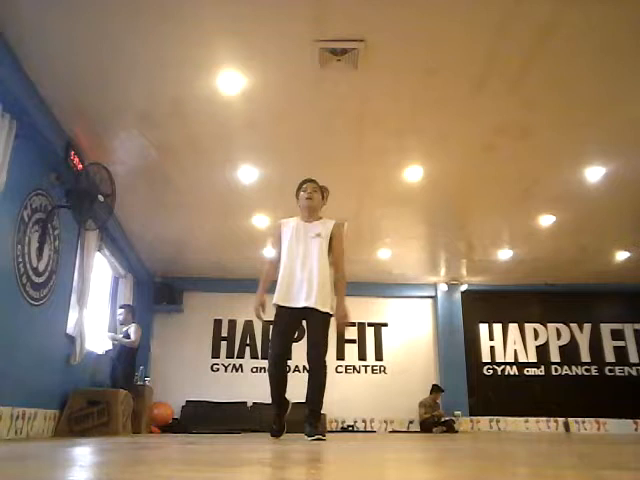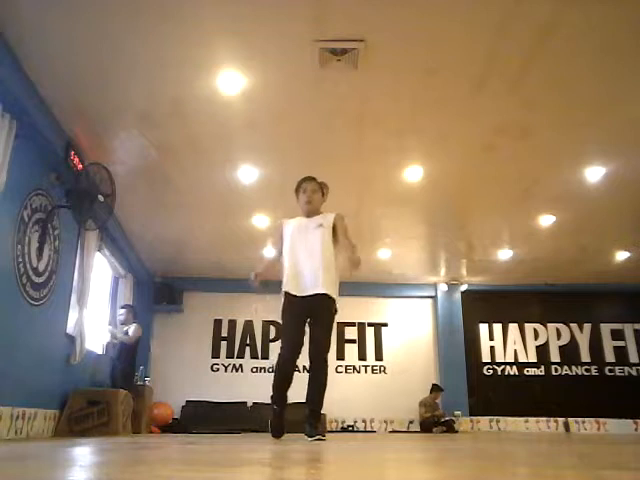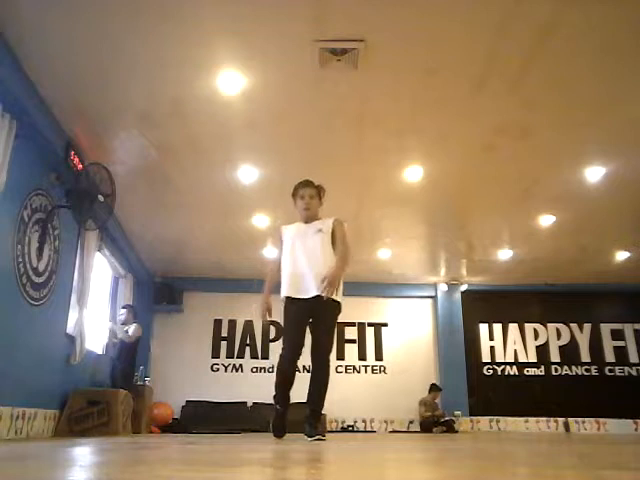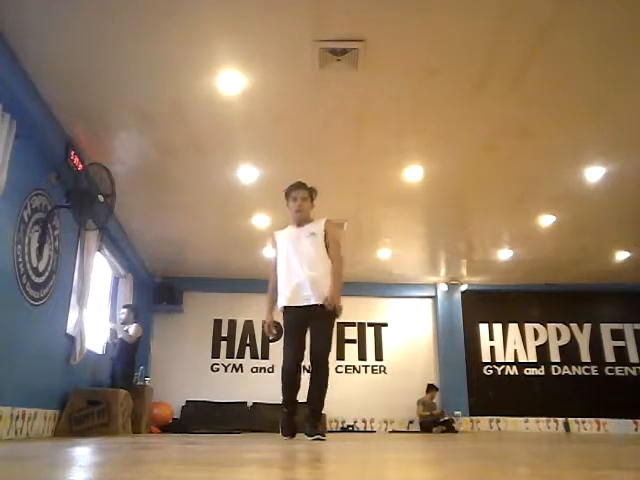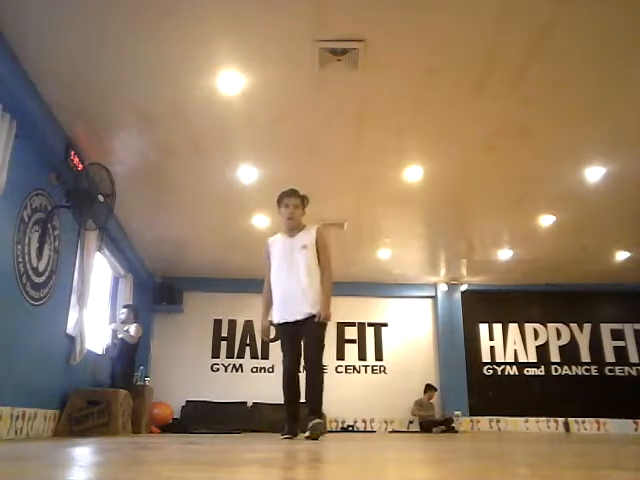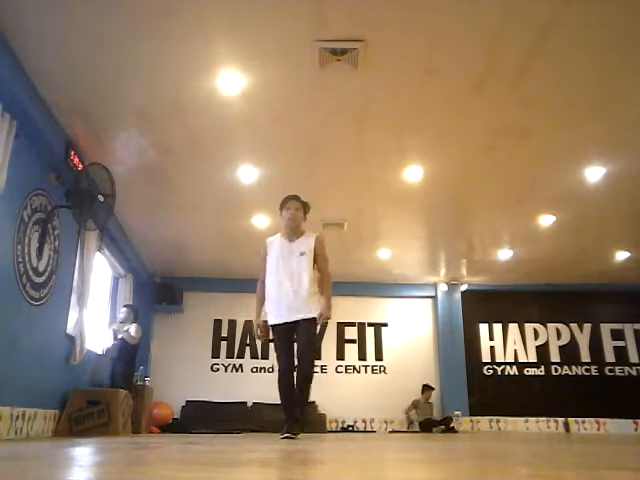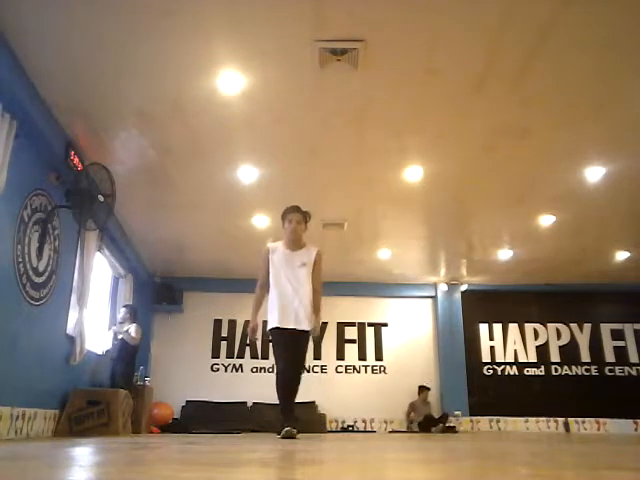
dt=0.3s
person 1, frame 1
left shoulder: (332, 227)
right shoulder: (284, 226)
left elbow: (338, 265)
right elbow: (273, 262)
left wrist: (341, 302)
right wrist: (261, 293)
left hip: (319, 301)
right hip: (287, 300)
left knee: (316, 360)
right knee: (277, 356)
left ankle: (313, 422)
right ankle: (280, 409)
person 1, frame 2
left shoulder: (333, 220)
right shoulder: (286, 225)
left elbow: (345, 242)
right elbow: (276, 255)
left wrist: (353, 255)
right wrist: (261, 271)
left hip: (324, 292)
right hip: (294, 291)
left knee: (319, 356)
right knee: (289, 350)
left ankle: (313, 421)
right ankle: (278, 404)
person 1, frame 3
left shoulder: (333, 225)
right shoulder: (286, 231)
left elbow: (343, 252)
right elbow: (277, 265)
left wrist: (335, 273)
right wrist: (265, 296)
left hip: (326, 296)
right hip: (295, 295)
left knee: (321, 358)
right knee: (290, 352)
left ankle: (313, 421)
right ankle: (280, 407)
person 1, frame 4
left shoulder: (325, 226)
right shoulder: (280, 236)
left elbow: (337, 258)
right elbow: (275, 274)
left wrist: (336, 290)
right wrist: (269, 311)
left hip: (323, 300)
right hip: (293, 302)
left knee: (320, 360)
right knee: (291, 359)
left ankle: (314, 421)
right ankle: (289, 414)
person 1, frame 5
left shoulder: (315, 234)
right shoulder: (272, 243)
left elbow: (326, 270)
right elbow: (269, 282)
left wrist: (326, 304)
right wrist: (265, 316)
left hip: (313, 310)
right hip: (285, 313)
left knee: (313, 361)
right knee: (290, 366)
left ankle: (315, 416)
right ankle: (291, 422)
person 1, frame 6
left shoulder: (314, 241)
right shoulder: (270, 244)
left elbow: (325, 274)
right elbow: (262, 281)
left wrist: (327, 303)
right wrist: (258, 315)
left hip: (307, 311)
right hip: (278, 315)
left knee: (306, 361)
right knee: (285, 367)
left ankle: (300, 413)
right ankle: (290, 422)
person 1, frame 7
left shoulder: (314, 254)
right shoulder: (271, 251)
left elbow: (316, 289)
right elbow: (262, 286)
left wrist: (317, 318)
right wrist: (253, 317)
left hip: (304, 322)
right hip: (278, 321)
left knee: (295, 371)
right knee: (284, 369)
left ankle: (286, 419)
right ankle: (288, 420)
